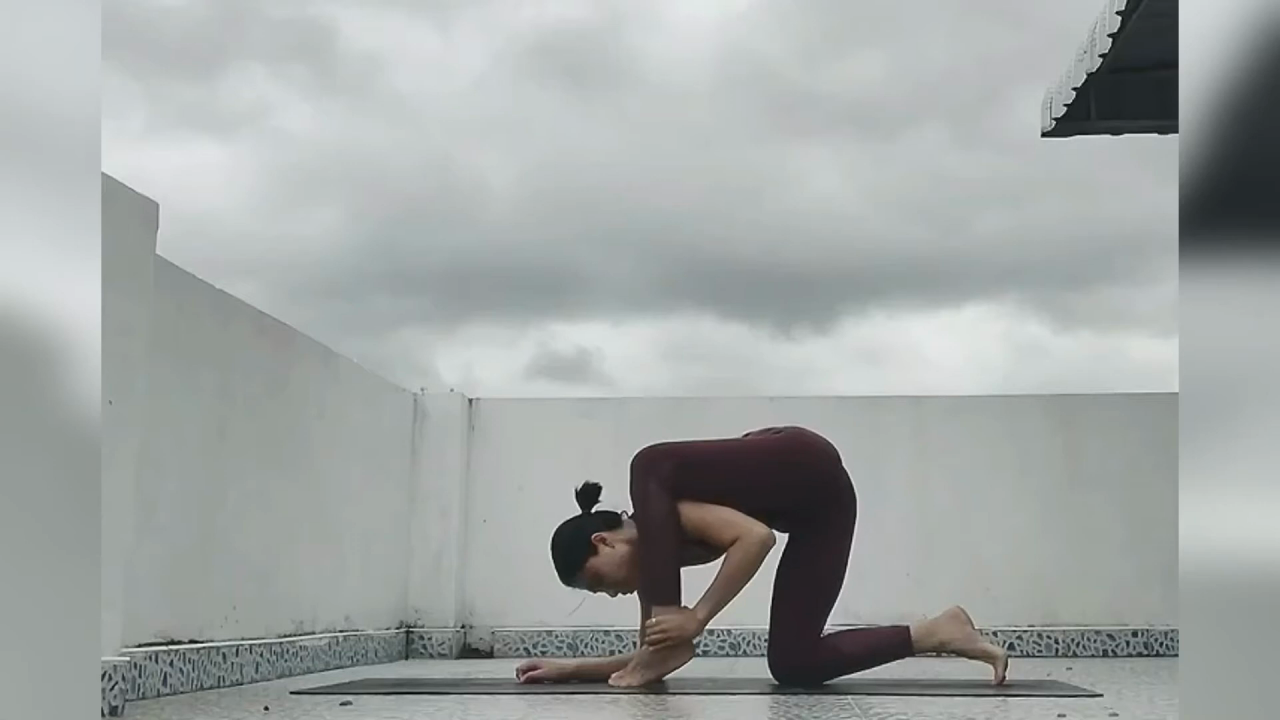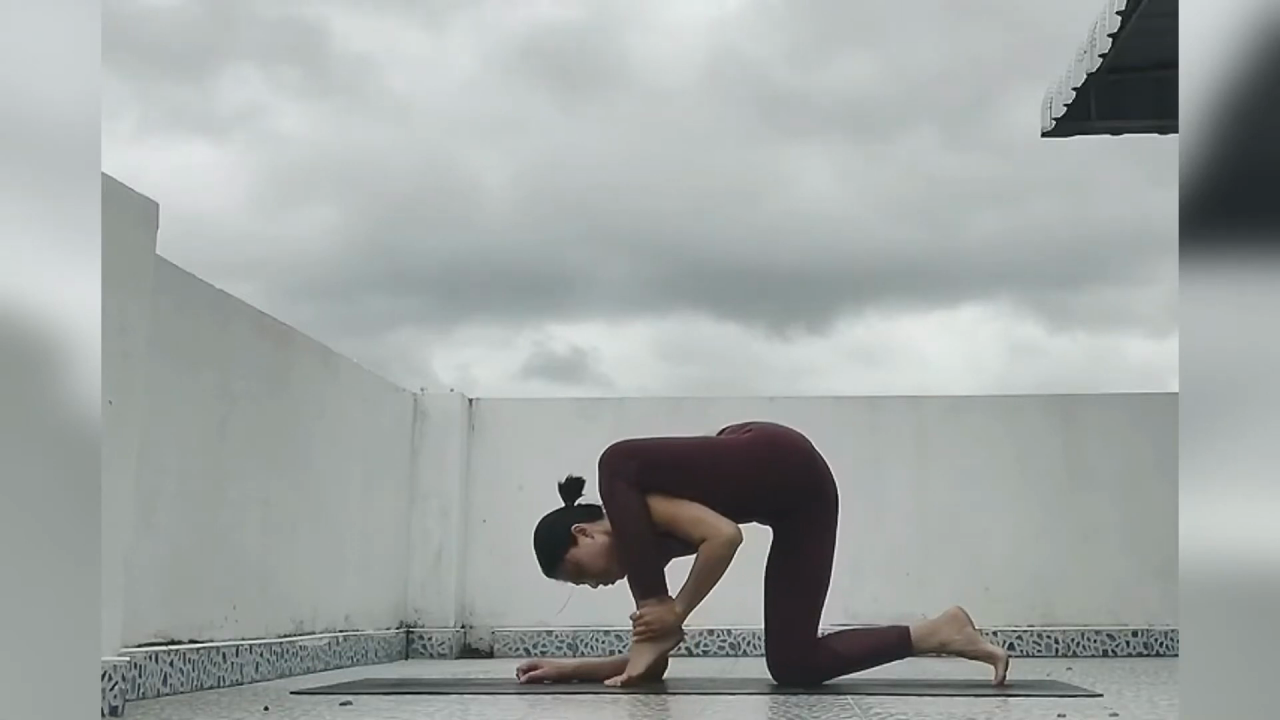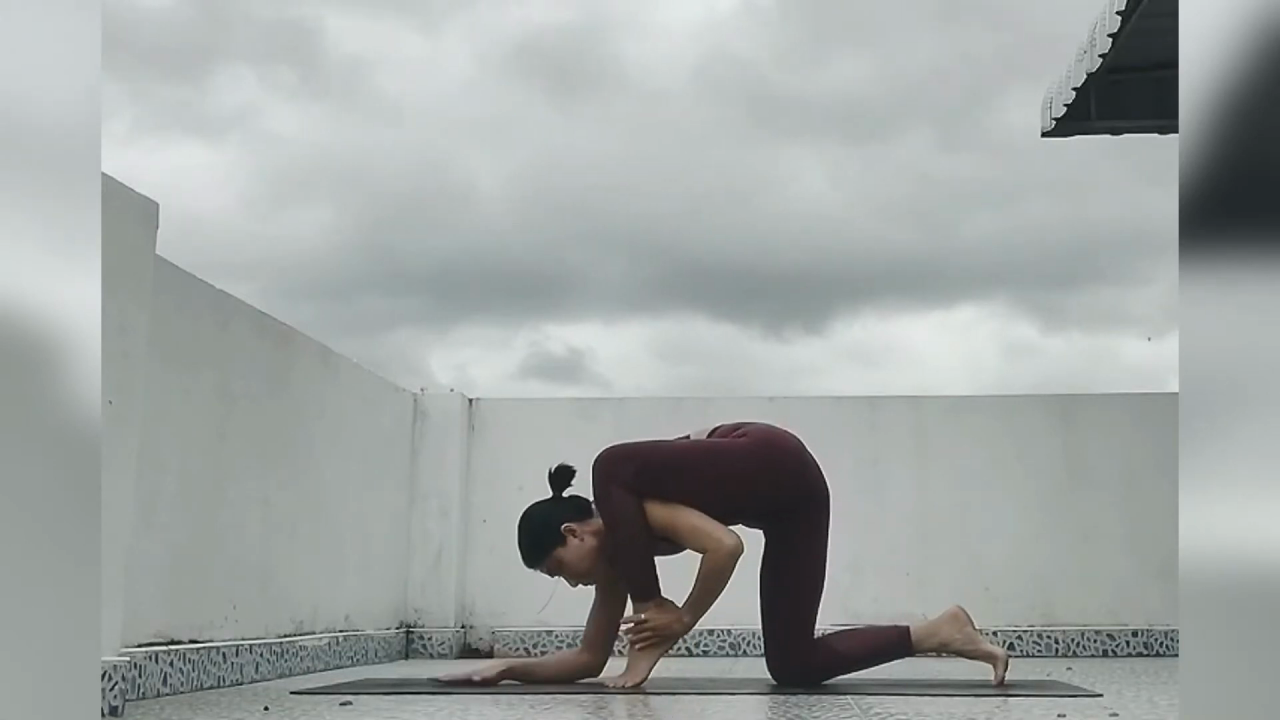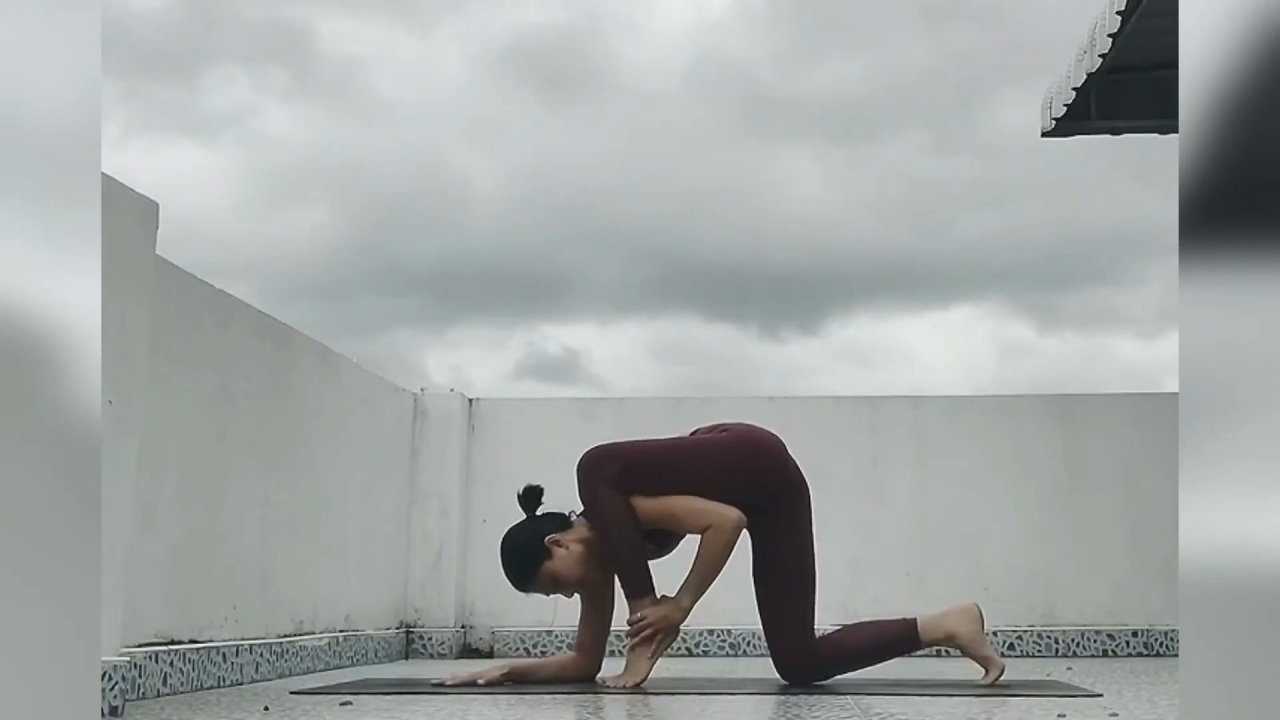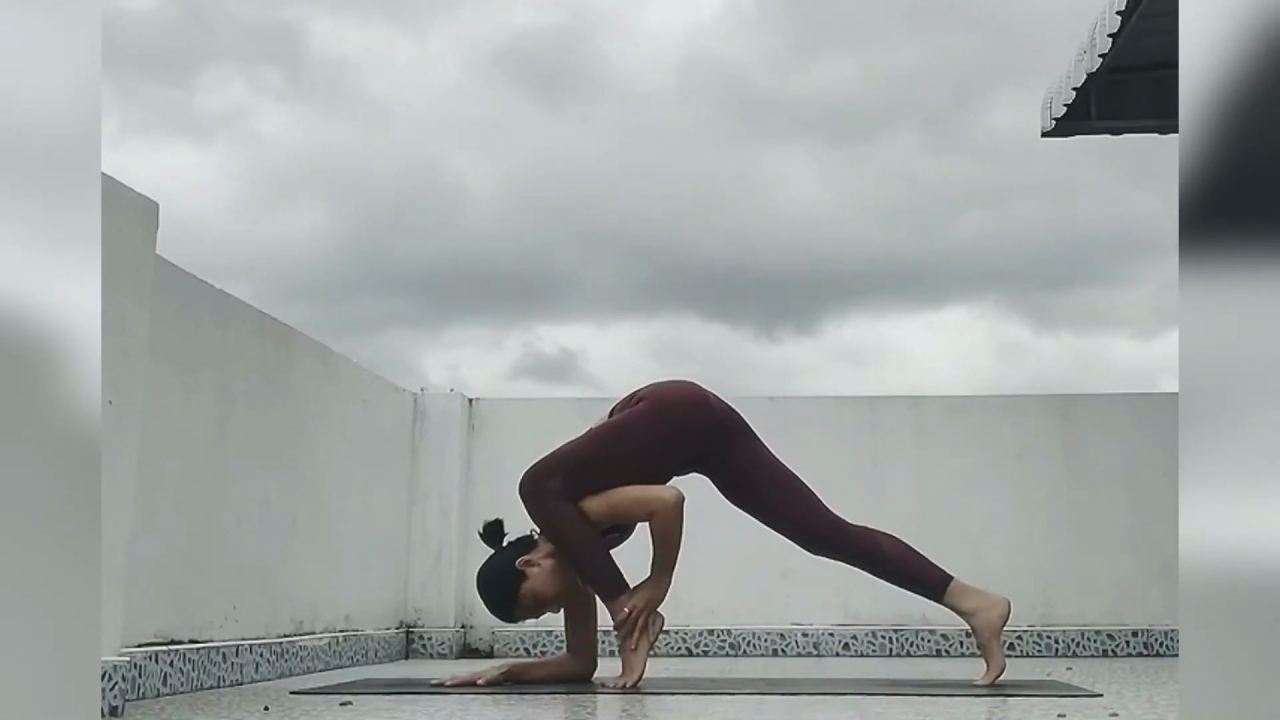
dt=1s
person 1, frame 1
left shoulder: (655, 501)
right shoulder: (650, 554)
left elbow: (757, 536)
right elbow: (647, 662)
left wrist: (696, 619)
right wrist: (568, 668)
left hip: (811, 468)
right hip: (818, 507)
left knee: (651, 465)
right knee: (793, 665)
left ankle: (670, 637)
right ankle: (941, 632)
person 1, frame 2
left shoulder: (629, 494)
right shoulder: (643, 546)
left elbow: (725, 535)
right elbow: (653, 665)
left wrist: (676, 613)
right wrist: (567, 668)
left hip: (788, 463)
right hip: (804, 496)
left knee: (618, 463)
right knee: (794, 664)
right ankle: (942, 633)
person 1, frame 3
left shoulder: (625, 508)
right shoulder: (614, 552)
left elbow: (725, 546)
right elbow: (588, 658)
left wrist: (685, 617)
right wrist: (508, 667)
left hip: (779, 465)
right hip: (791, 497)
left knee: (611, 467)
right knee: (795, 664)
left ankle: (664, 623)
right ankle: (942, 632)
person 1, frame 4
left shoulder: (600, 482)
right shoulder: (598, 554)
left elbow: (727, 521)
right elbow: (584, 662)
left wrist: (680, 605)
right wrist: (509, 669)
left hip: (761, 466)
right hip: (757, 490)
right knee: (801, 663)
right ankle: (948, 625)
person 1, frame 5
left shoulder: (546, 497)
right shoulder: (566, 551)
left elbow: (667, 502)
right elbow: (580, 662)
left wrist: (656, 589)
right wrist: (508, 670)
left hip: (688, 417)
right hip: (696, 433)
right knee: (825, 534)
right ankle: (973, 603)
